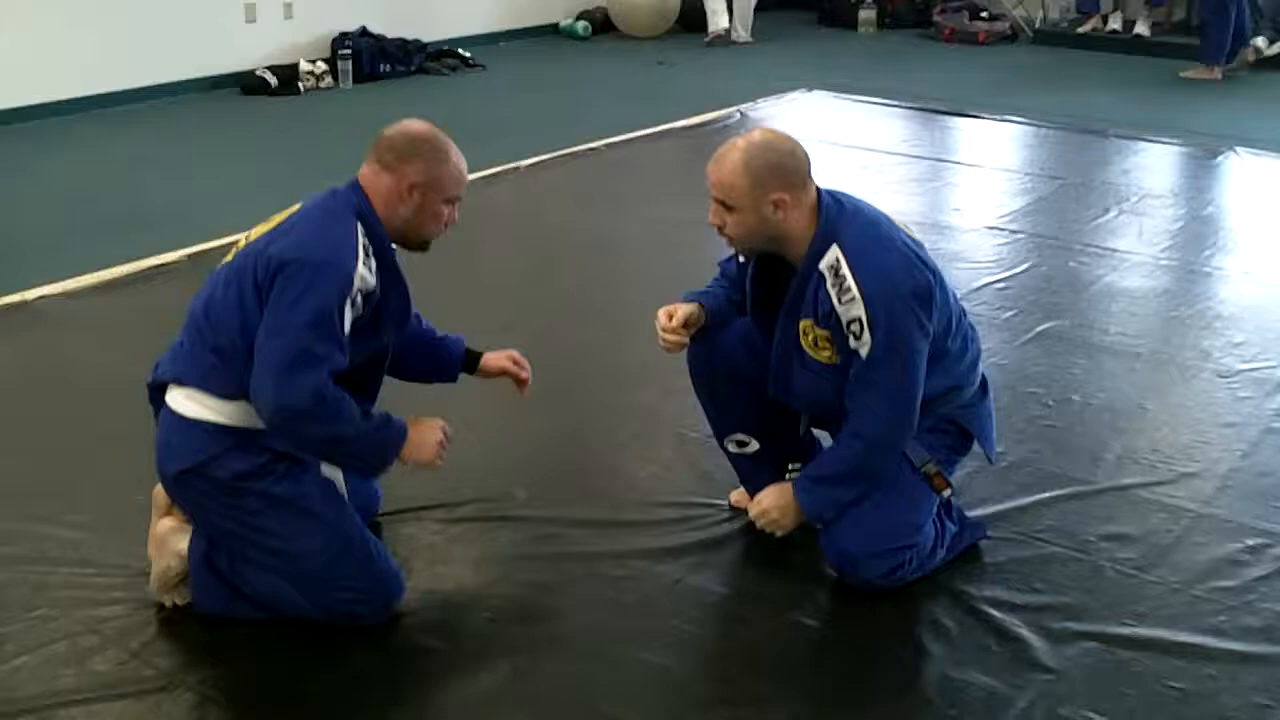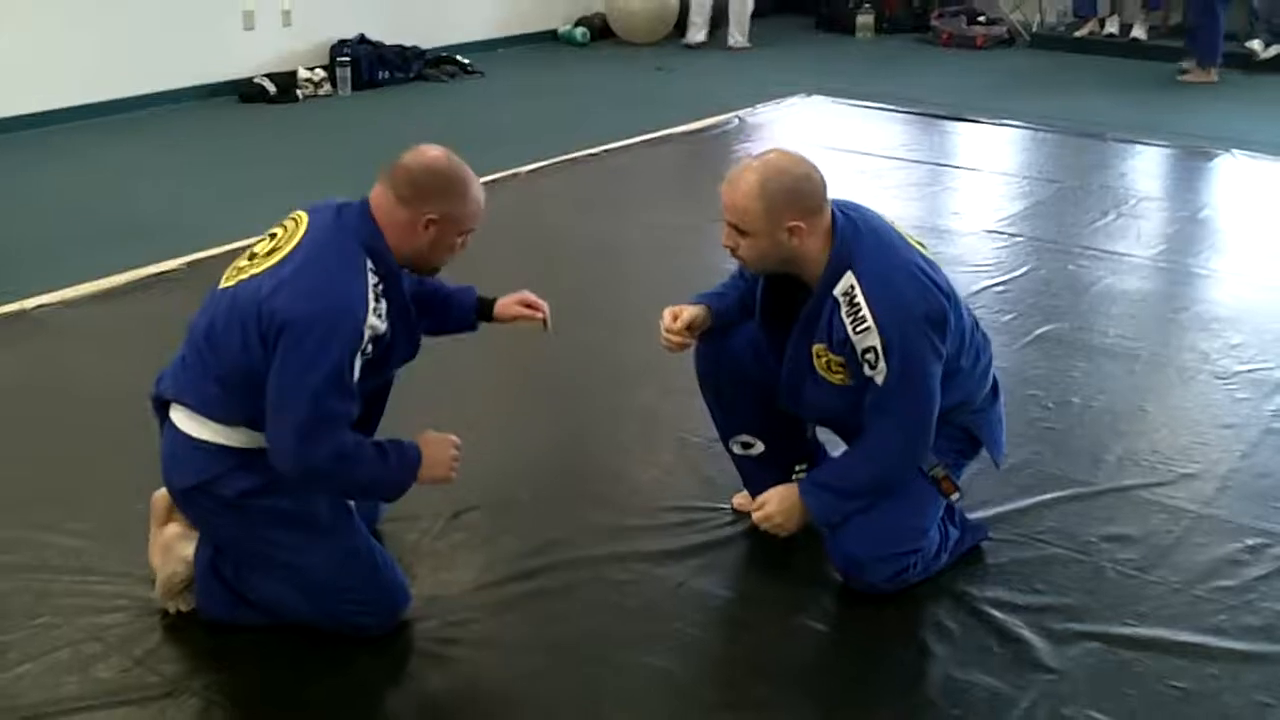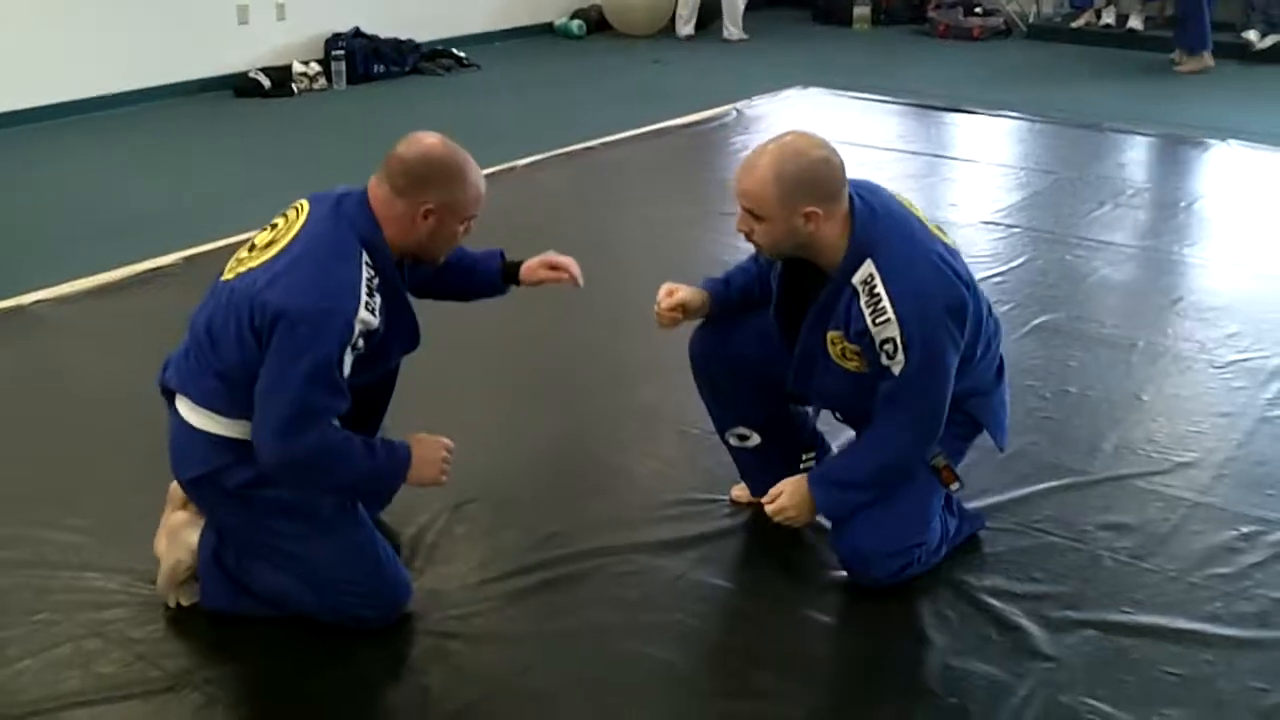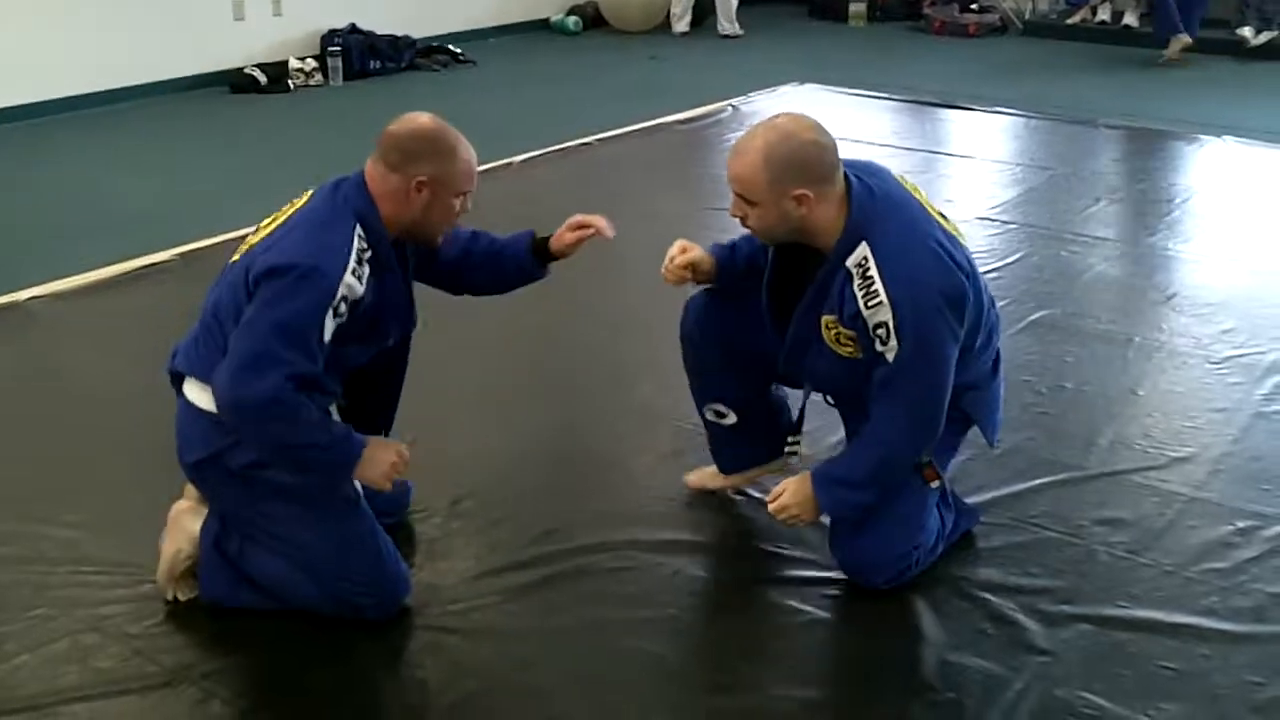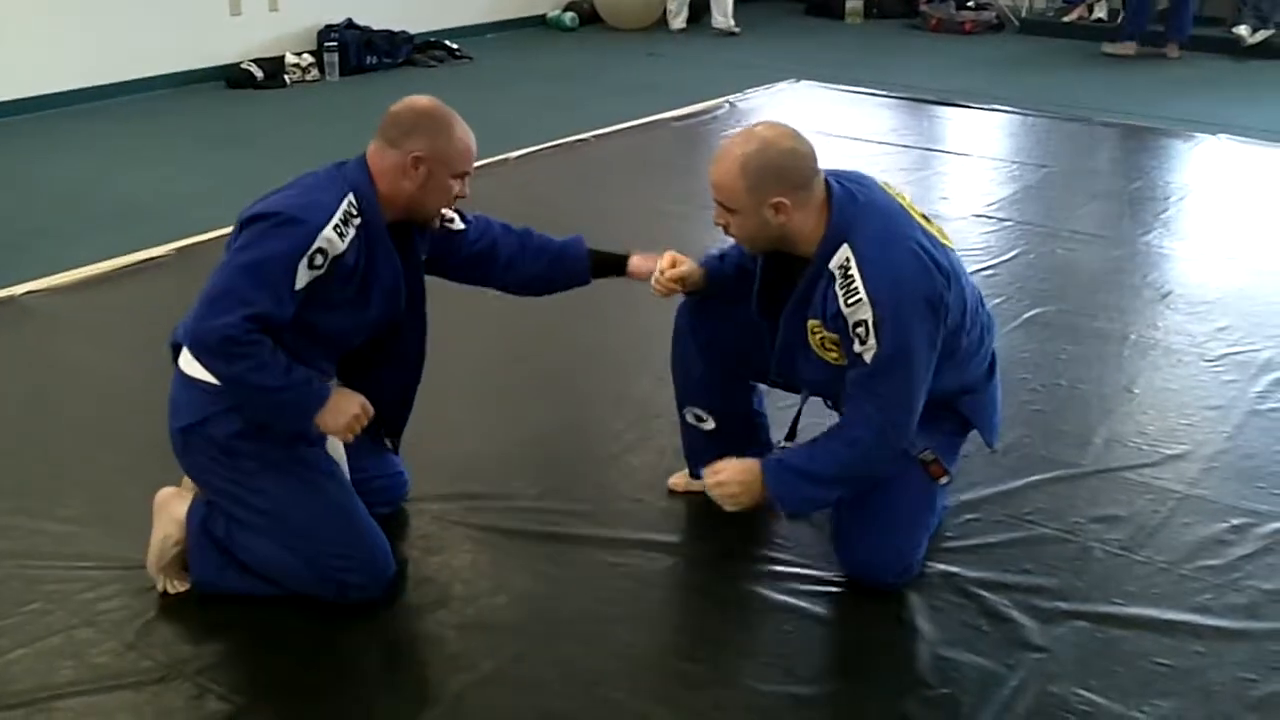
dt=0.2s
person 1, frame 1
left shoulder: (338, 219)
right shoulder: (329, 261)
left elbow: (388, 332)
right elbow: (294, 402)
left wrist: (472, 360)
right wrist: (396, 441)
left hip: (245, 419)
right hip: (221, 447)
left knee: (359, 504)
right knee: (368, 595)
left ankle: (199, 501)
right ankle: (194, 553)
person 1, frame 2
left shoulder: (340, 223)
right shoulder: (335, 306)
left elbow: (400, 287)
right elbow: (310, 451)
left wrist: (485, 309)
right wrist: (412, 462)
left hip: (254, 426)
right hip: (228, 461)
left knee: (358, 513)
right knee: (374, 604)
left ankle: (194, 507)
right ankle: (199, 564)
person 1, frame 3
left shoulder: (345, 212)
right shoulder: (328, 300)
left elbow: (421, 266)
right elbow: (293, 445)
left wrist: (513, 272)
right wrist: (401, 460)
left hip: (264, 416)
right hip: (238, 450)
left knee: (368, 490)
right knee: (377, 599)
left ankle: (213, 504)
right ankle: (204, 551)
person 1, frame 4
left shoulder: (370, 212)
right shoulder: (320, 266)
left elbow: (455, 260)
right elbow: (251, 400)
left wrist: (546, 249)
right wrist: (350, 455)
left hip: (295, 412)
right hip: (240, 434)
left knee: (386, 500)
right knee: (373, 591)
left ankle: (233, 503)
right ankle: (207, 542)
person 1, frame 5
left shoulder: (407, 214)
right shoulder: (306, 225)
left elbow: (498, 252)
right elbow: (216, 331)
left wrist: (619, 265)
right wrist: (316, 402)
left hip: (292, 399)
right hip: (231, 413)
left knee: (384, 490)
right knee: (361, 575)
left ankle: (232, 489)
right ankle: (193, 527)
person 2, frame 1
left shoulder: (878, 278)
right shoulder: (771, 231)
left elbow: (882, 423)
right elbow: (738, 282)
left wrist: (805, 496)
right wrist: (697, 311)
left hip: (919, 416)
right hip: (833, 387)
left knee: (859, 556)
right knee: (714, 348)
left ankle: (943, 523)
right ankle: (785, 471)
person 2, frame 2
left shoulder: (891, 303)
right shoulder: (814, 229)
left elbow: (898, 441)
right elbow: (754, 285)
left wrist: (810, 500)
right wrist: (705, 313)
left hip: (928, 423)
left knee: (864, 559)
right knee: (721, 351)
left ankle: (948, 528)
right ankle: (790, 475)
person 2, frame 3
left shoulder: (911, 293)
right shoulder: (832, 202)
left elbow: (908, 427)
right elbow: (772, 270)
left wrist: (820, 491)
right wrist: (707, 296)
left hip: (935, 403)
left knee: (871, 556)
right knee: (716, 343)
left ankle: (941, 515)
right ankle: (792, 464)
person 2, frame 4
left shoulder: (908, 278)
right shoulder: (836, 183)
left elbow: (906, 420)
right elbow: (775, 248)
left wrist: (824, 492)
right wrist: (716, 263)
left hip: (926, 396)
left knee: (873, 560)
right knee: (709, 318)
left ankle: (937, 510)
right ankle: (756, 454)
person 2, frame 5
left shoulder: (888, 280)
right shoulder: (817, 197)
left elbow: (877, 431)
right elbow: (766, 260)
left wrist: (769, 478)
right wrist: (704, 275)
left hip: (922, 399)
left knee: (875, 561)
right knee: (702, 319)
left ankle: (916, 490)
right ankle: (715, 466)
